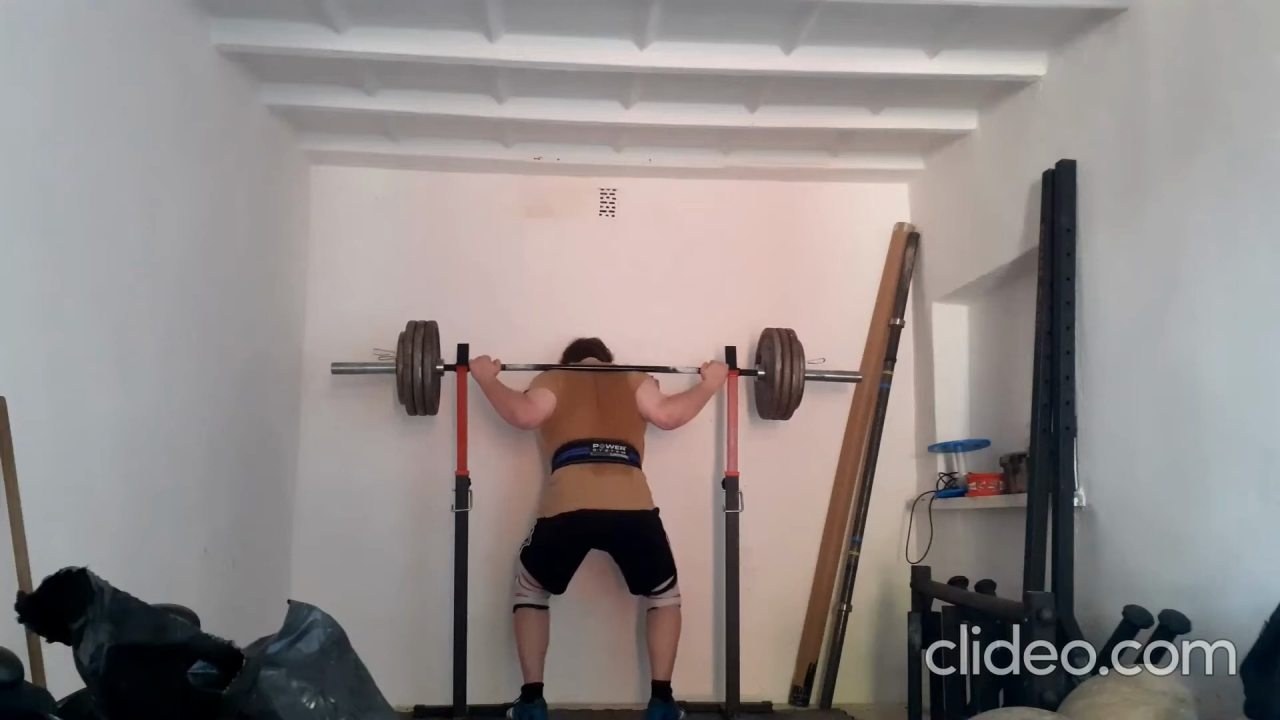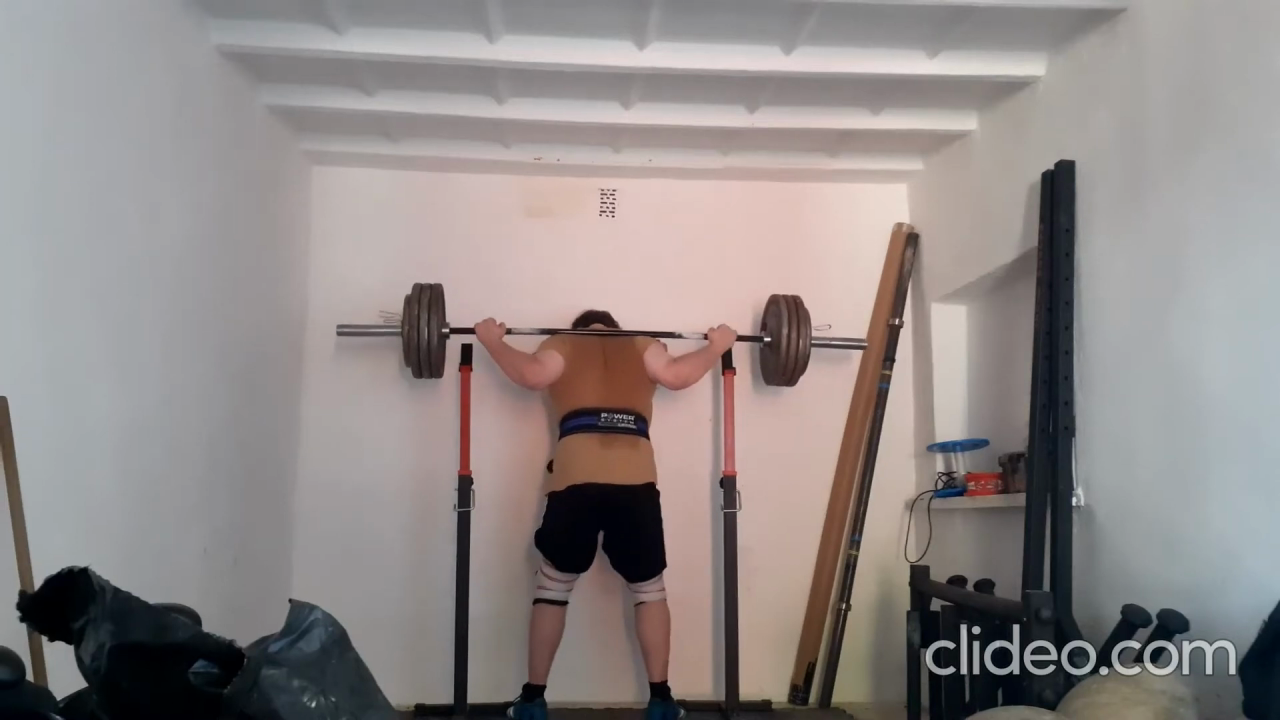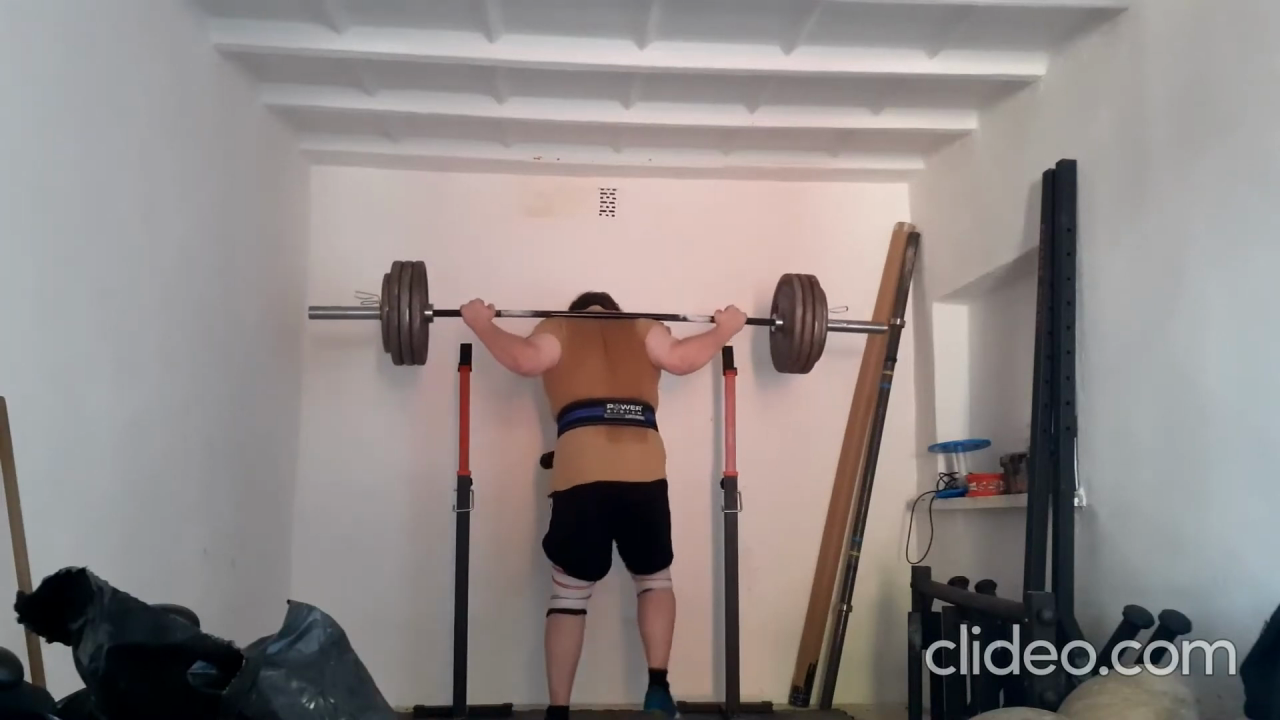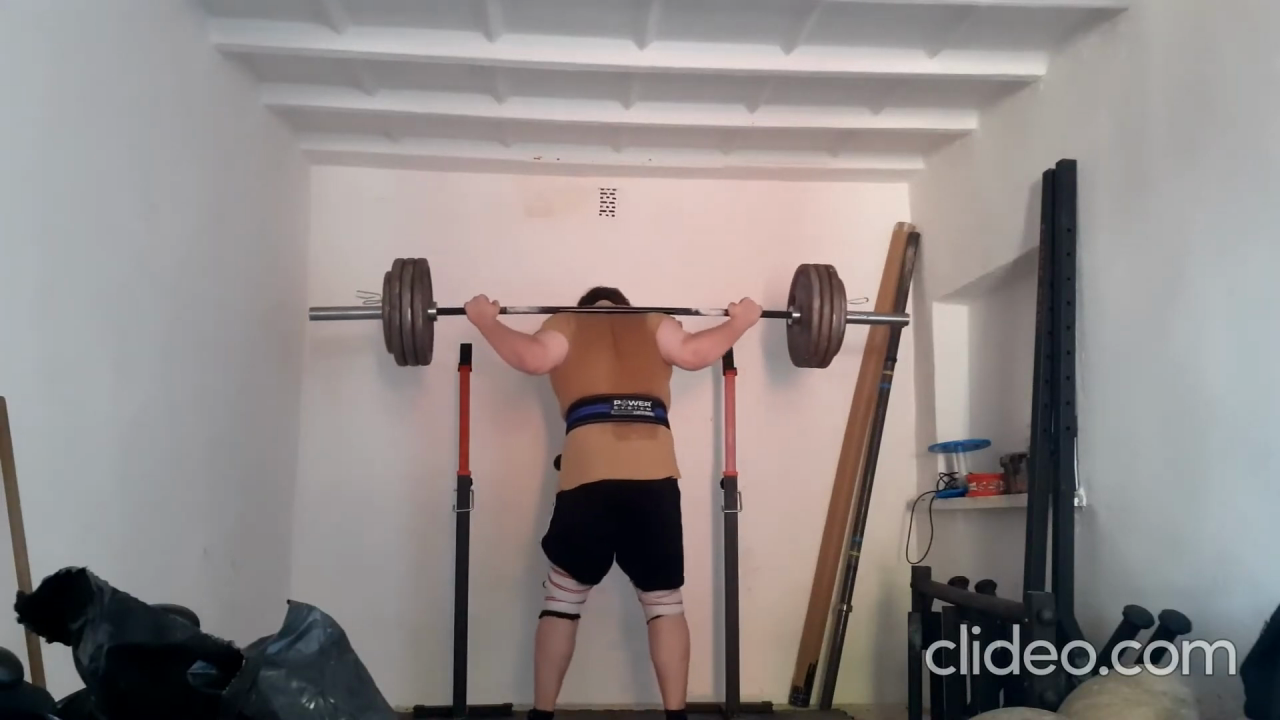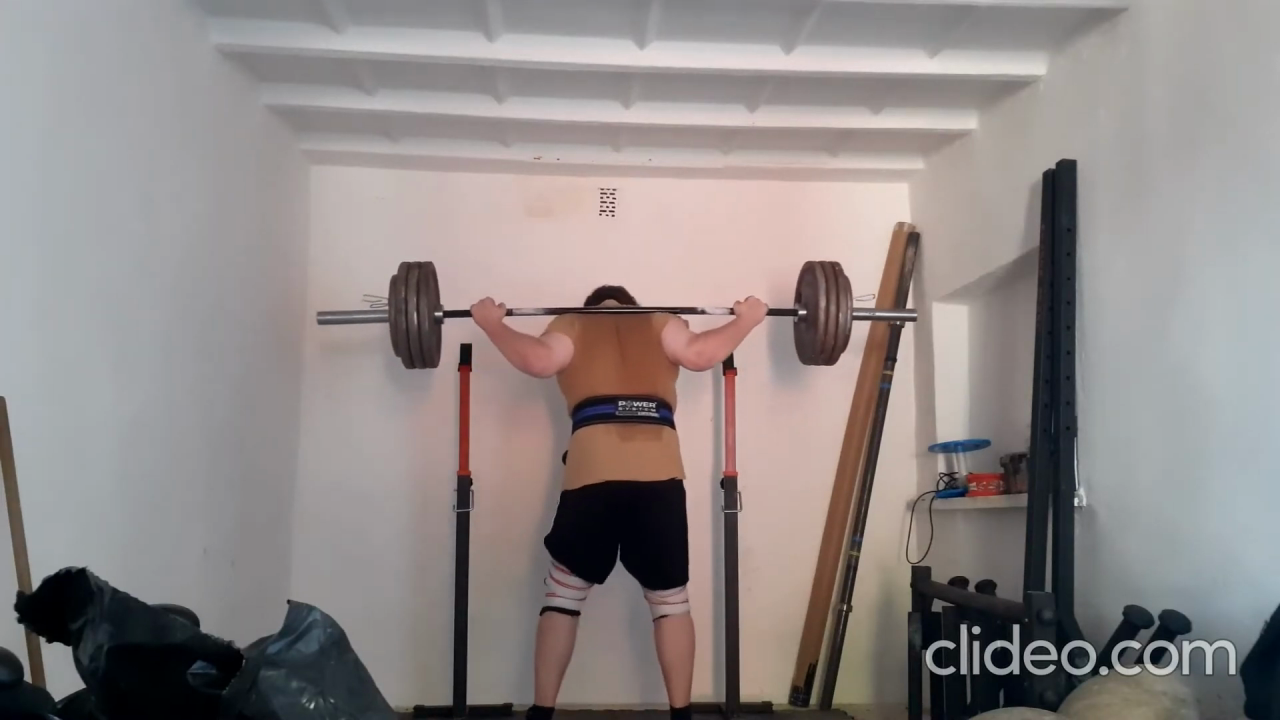
dt=1s
person 1, frame 1
left shoulder: (553, 379)
right shoulder: (634, 378)
left elbow: (524, 415)
right elbow: (668, 415)
left wrist: (485, 379)
right wrist: (711, 383)
left hip: (568, 505)
right hip: (632, 505)
left knee: (530, 592)
right knee: (664, 595)
person 1, frame 2
left shoulder: (561, 344)
right shoulder: (641, 345)
left elbow: (531, 374)
right elbow: (677, 375)
left wrist: (492, 340)
right wrist: (717, 346)
left hip: (576, 478)
right hip: (635, 479)
left knee: (553, 587)
right knee: (649, 588)
person 1, frame 3
left shoulder: (558, 328)
right shoulder: (642, 328)
left elbow: (525, 360)
right elbow: (682, 358)
left wrist: (481, 323)
right wrist: (726, 328)
left hip: (581, 474)
right hip: (644, 473)
left knee: (569, 595)
right knee: (655, 579)
right ankle: (658, 685)
person 1, frame 4
left shoulder: (565, 324)
right shoulder: (653, 324)
left elbow: (533, 358)
right elbow: (694, 353)
left wrist: (484, 320)
right wrist: (741, 321)
left hip: (588, 476)
right hip: (654, 476)
left knee: (562, 601)
right knee: (664, 602)
person 1, frame 5
left shoulder: (571, 325)
right shoulder: (660, 323)
left elbow: (538, 361)
right elbow: (699, 354)
left wrist: (491, 323)
right wrist: (747, 319)
left hip: (592, 477)
right hip: (659, 477)
left knee: (562, 598)
right knee: (670, 601)
